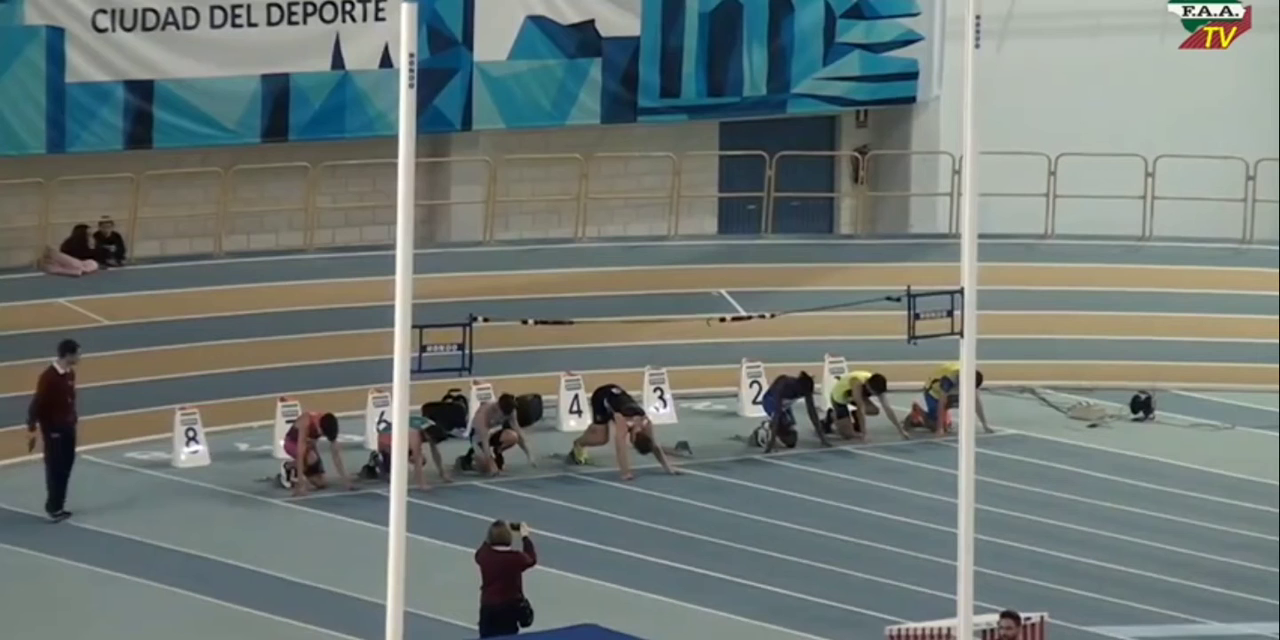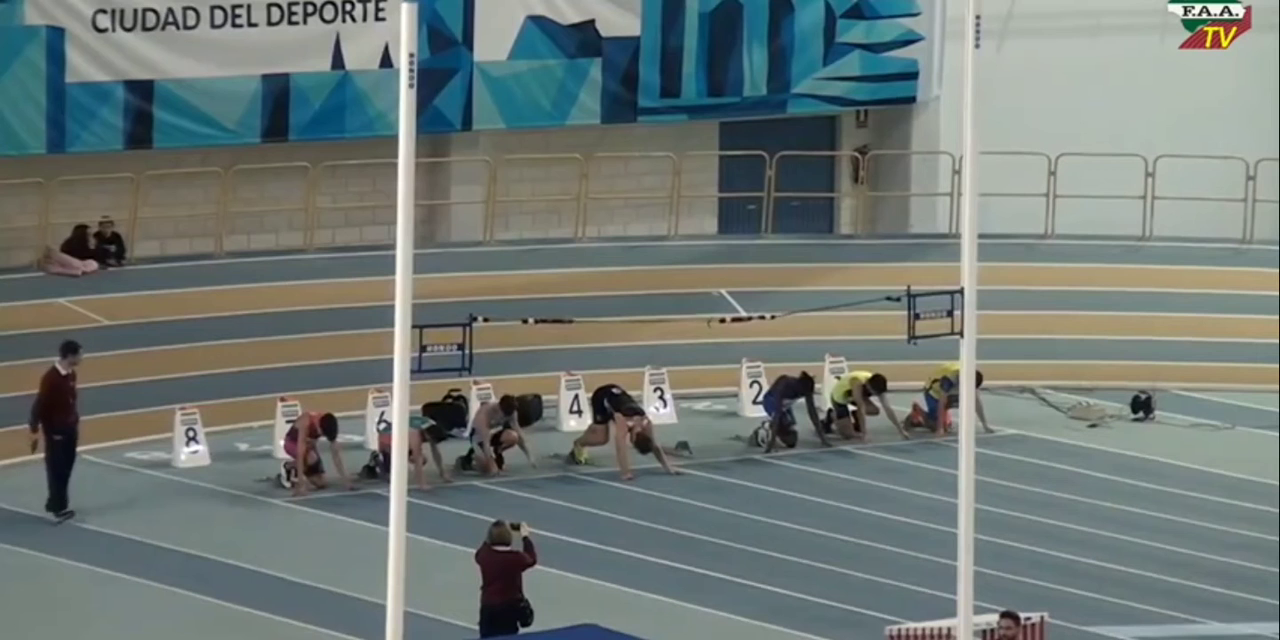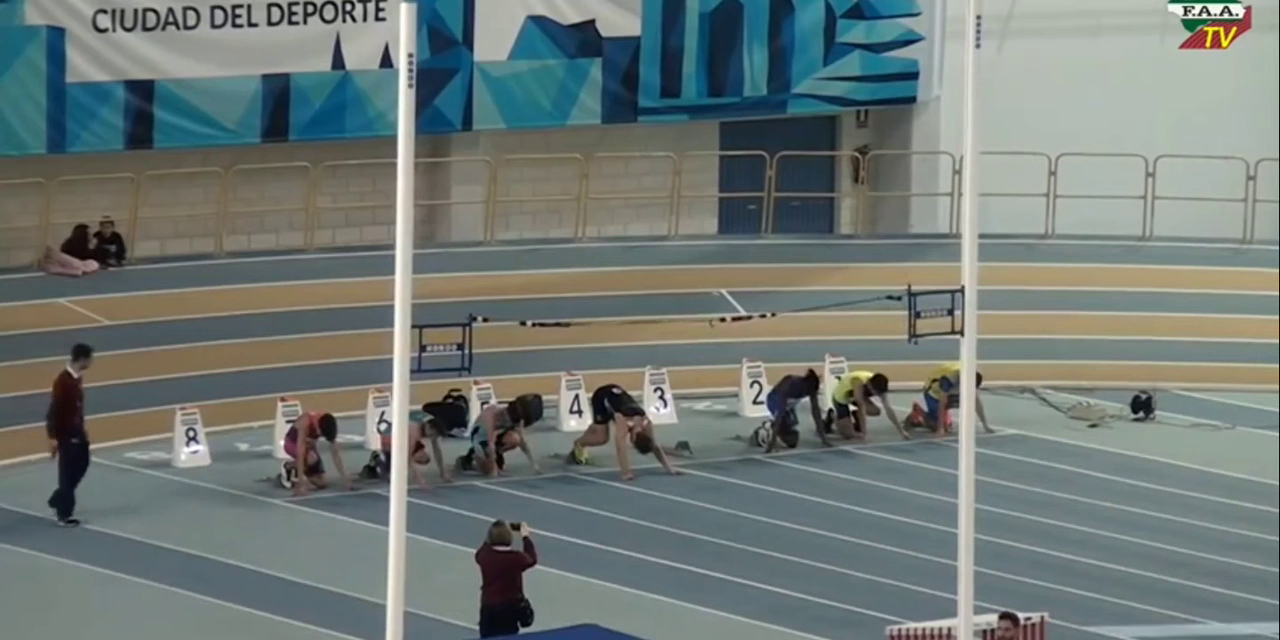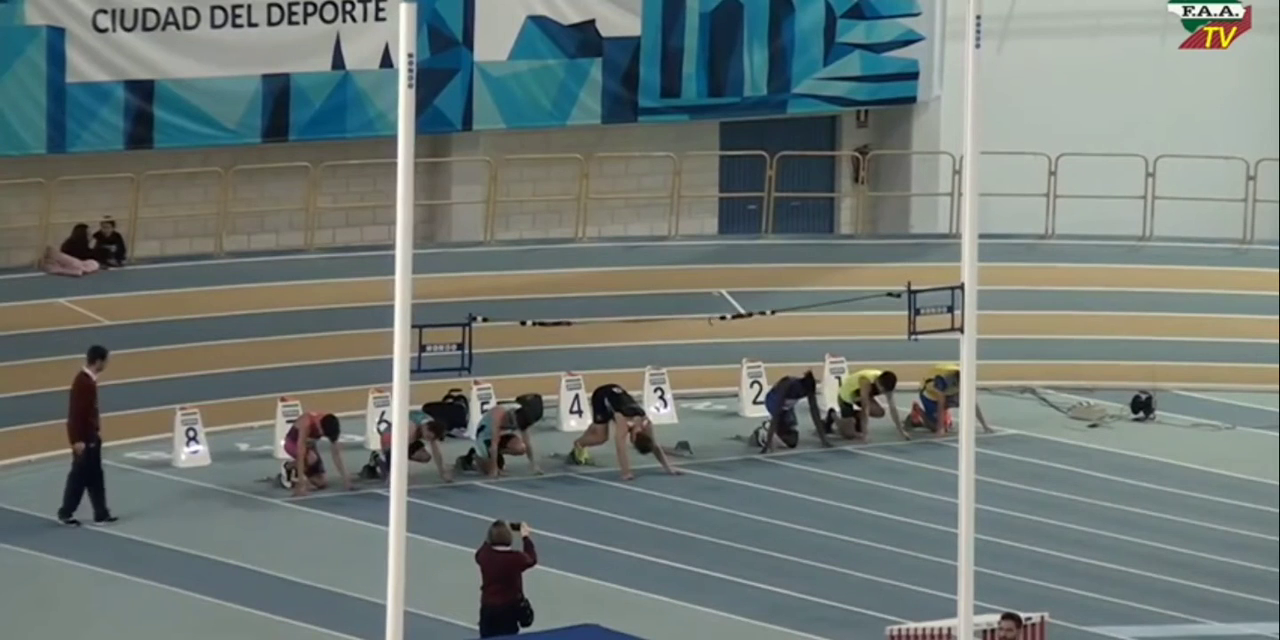
dt=0.3s
person 1, frame 1
left shoulder: (70, 374)
right shoulder: (48, 377)
right elbow: (37, 403)
left wrist: (74, 421)
right wrist: (32, 429)
left hip: (68, 427)
right hip: (53, 429)
left knee: (66, 467)
right knee: (55, 468)
left ankle: (57, 506)
right ankle: (53, 508)
person 1, frame 2
left shoulder: (72, 375)
right shoulder: (50, 377)
right elbow: (39, 405)
left wrist: (76, 422)
right wrist: (34, 430)
left hip: (69, 428)
right hip: (55, 430)
left knee: (65, 468)
right knee: (57, 469)
left ankle: (54, 504)
right ankle: (58, 509)
person 1, frame 3
left shoulder: (77, 377)
right shoulder: (63, 381)
right elbow: (54, 410)
left wrist: (81, 427)
right wrist: (52, 437)
left hip: (76, 430)
right hip: (66, 433)
left knee: (81, 465)
right knee: (69, 472)
left ankle: (58, 500)
right ankle: (64, 514)
person 1, frame 4
left shoulder: (89, 380)
right shoulder: (83, 383)
right elbow: (76, 413)
right wrist: (78, 440)
left hip: (91, 435)
right hip: (84, 437)
left knee: (95, 474)
right knee: (80, 474)
left ankle: (101, 514)
right ankle: (65, 513)
